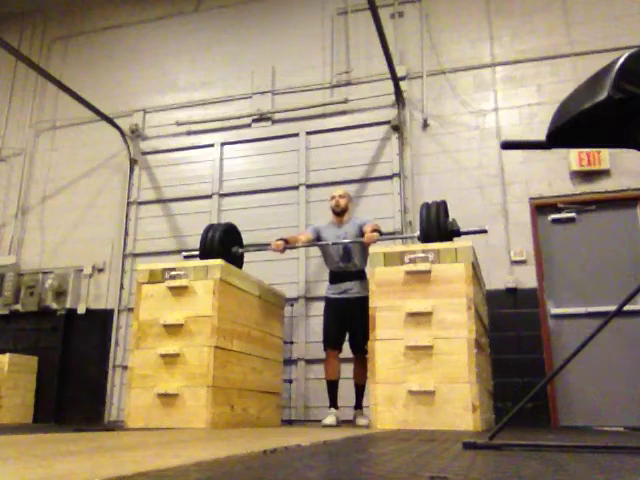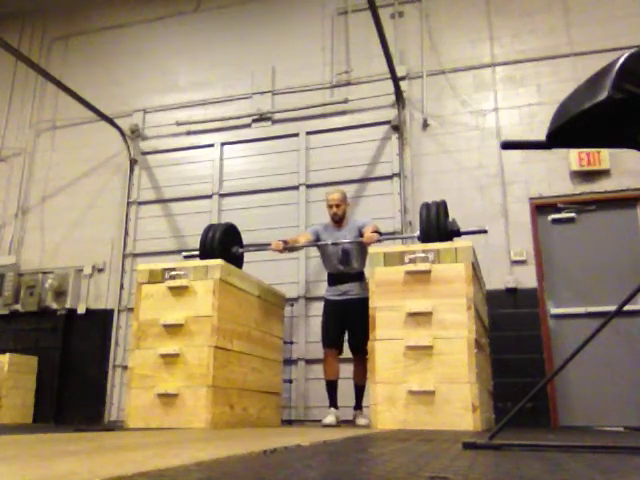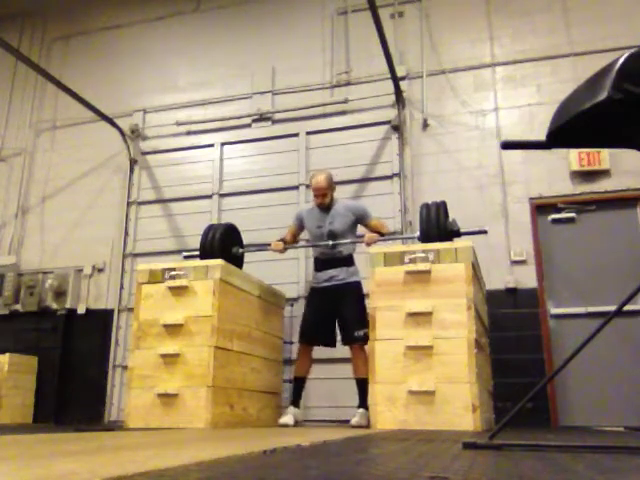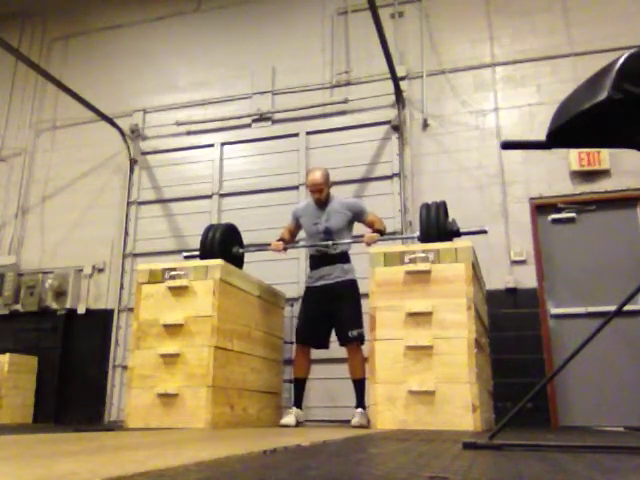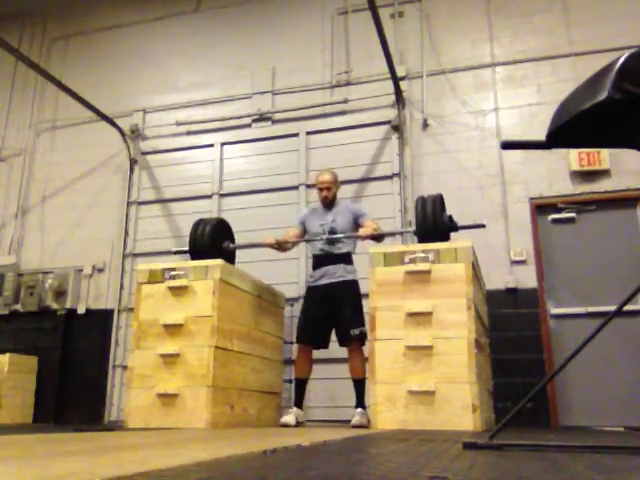
dt=1s
person 1, frame 1
left shoulder: (359, 224)
right shoulder: (321, 229)
left elbow: (372, 228)
right elbow: (302, 237)
left wrist: (373, 233)
right wrist: (284, 242)
left hip: (359, 295)
right hip: (334, 296)
left knee: (360, 353)
right knee: (331, 351)
left ankle: (359, 409)
right ankle: (333, 409)
person 1, frame 2
left shoulder: (358, 225)
right shoulder: (320, 230)
left elbow: (371, 229)
right elbow: (301, 240)
left wrist: (373, 234)
right wrist: (284, 244)
left hip: (358, 297)
right hip: (333, 297)
left knee: (360, 354)
right knee: (330, 351)
left ankle: (358, 409)
right ankle: (333, 408)
person 1, frame 3
left shoulder: (352, 209)
right shoulder: (304, 214)
left elbow: (382, 228)
right elbow: (291, 235)
left wrist: (375, 235)
right wrist: (282, 243)
left hip: (347, 283)
right hip: (319, 285)
left knee: (356, 343)
right knee: (305, 343)
left ankle: (363, 408)
right ankle: (294, 406)
person 1, frame 4
left shoulder: (349, 205)
right shoulder: (300, 210)
left elbow: (378, 223)
right elbow: (290, 232)
left wrist: (375, 234)
right wrist: (281, 241)
left hip: (343, 282)
right hip: (314, 285)
left knee: (353, 344)
right knee: (302, 344)
left ankle: (360, 408)
right ankle: (296, 408)
person 1, frame 5
left shoulder: (352, 210)
right shoulder: (308, 215)
left elbow: (378, 232)
right elbow: (288, 242)
left wrist: (370, 232)
right wrist: (275, 242)
left hip: (344, 282)
right hip: (316, 285)
left knee: (354, 344)
right knee: (303, 345)
left ankle: (360, 407)
right ankle: (297, 407)
